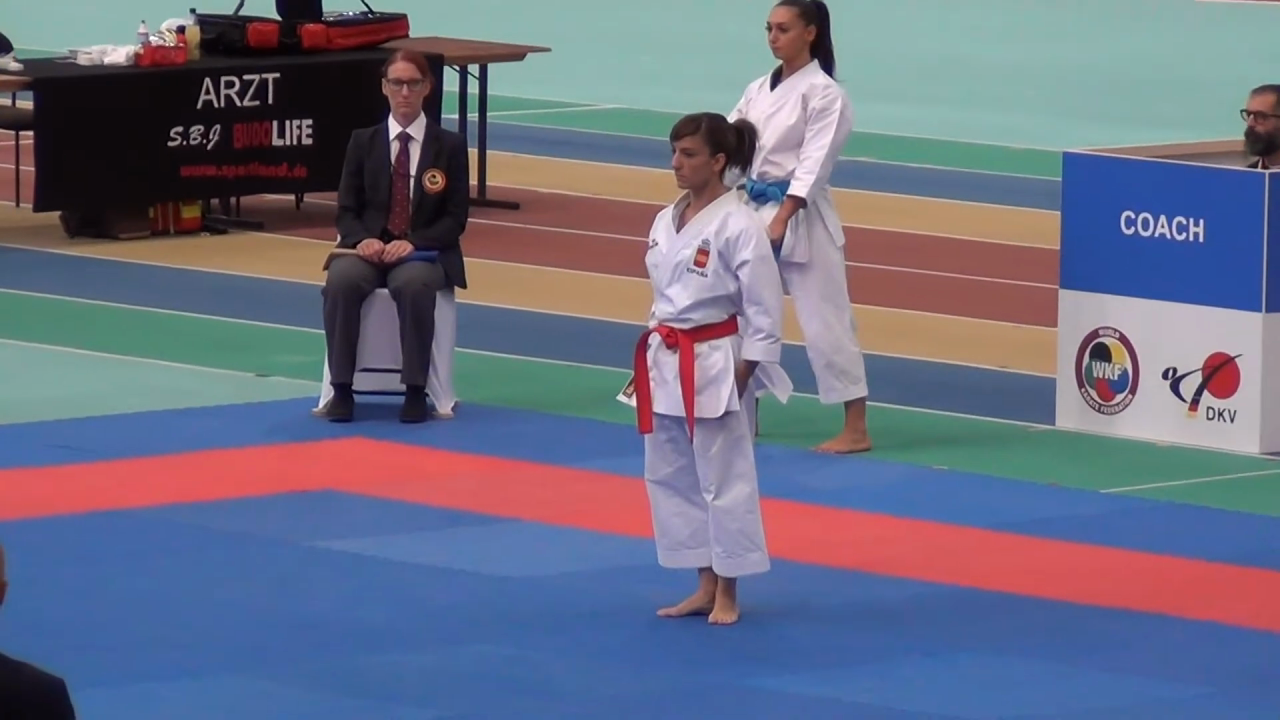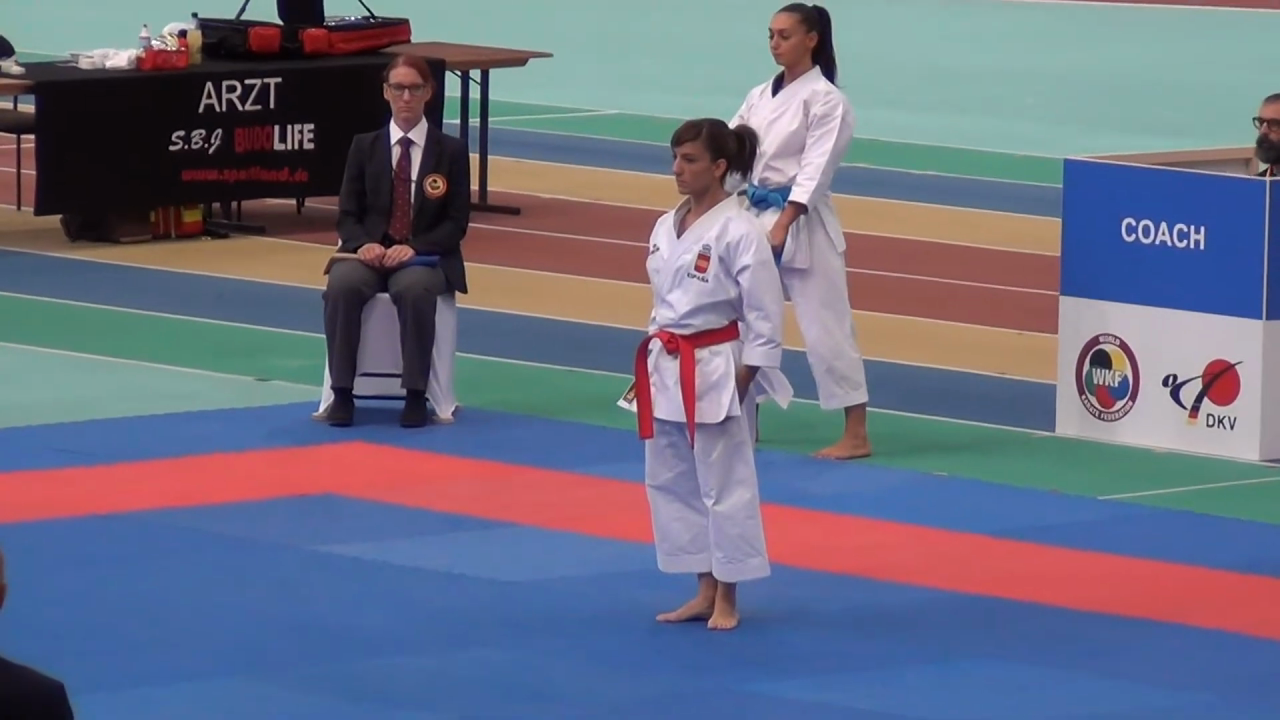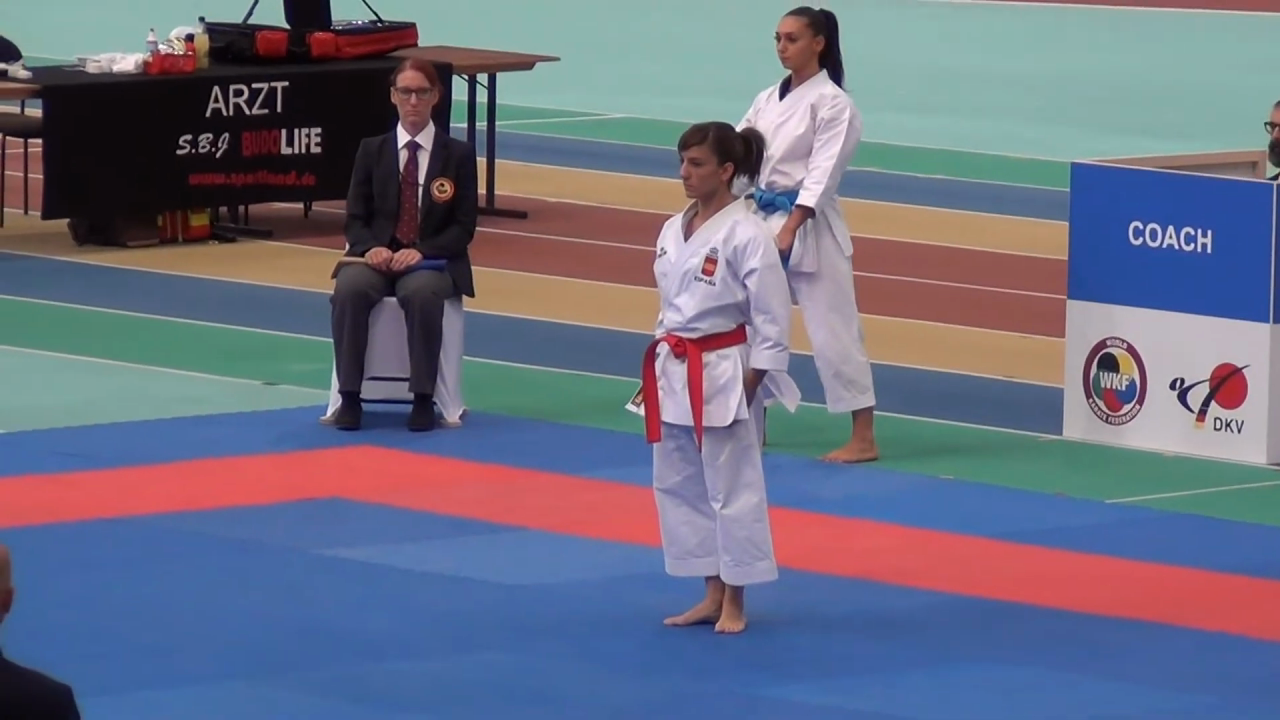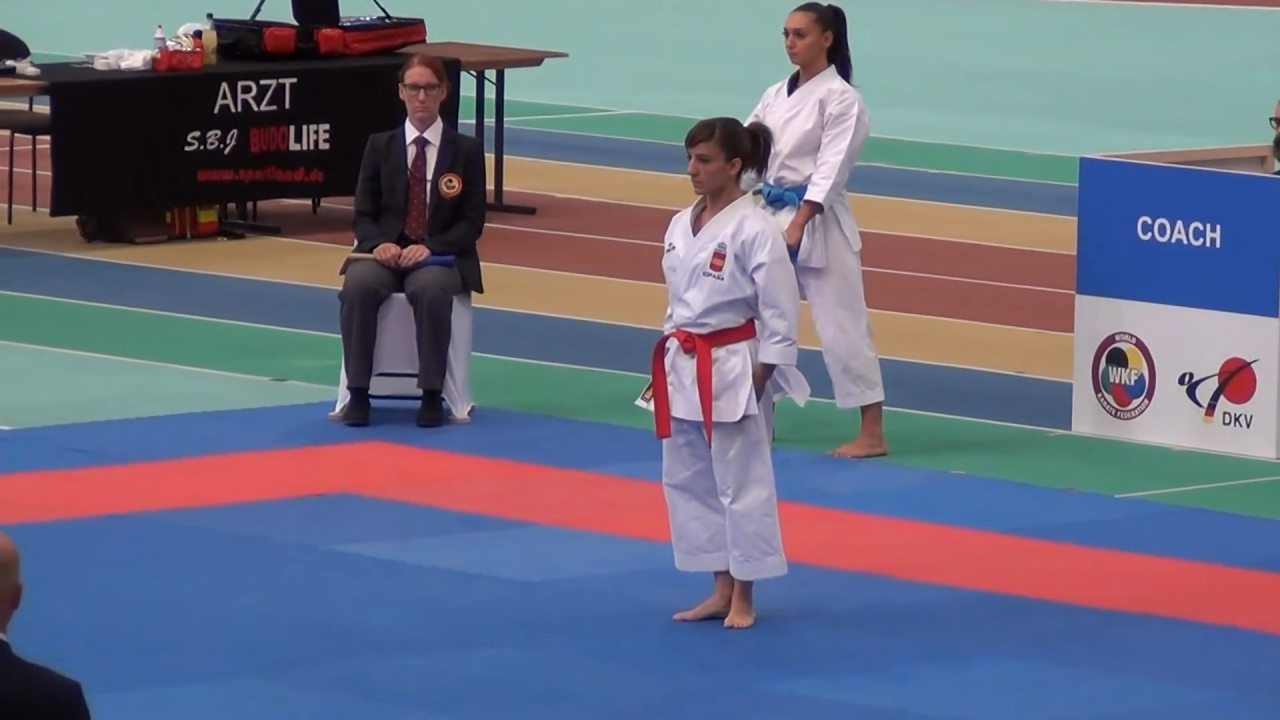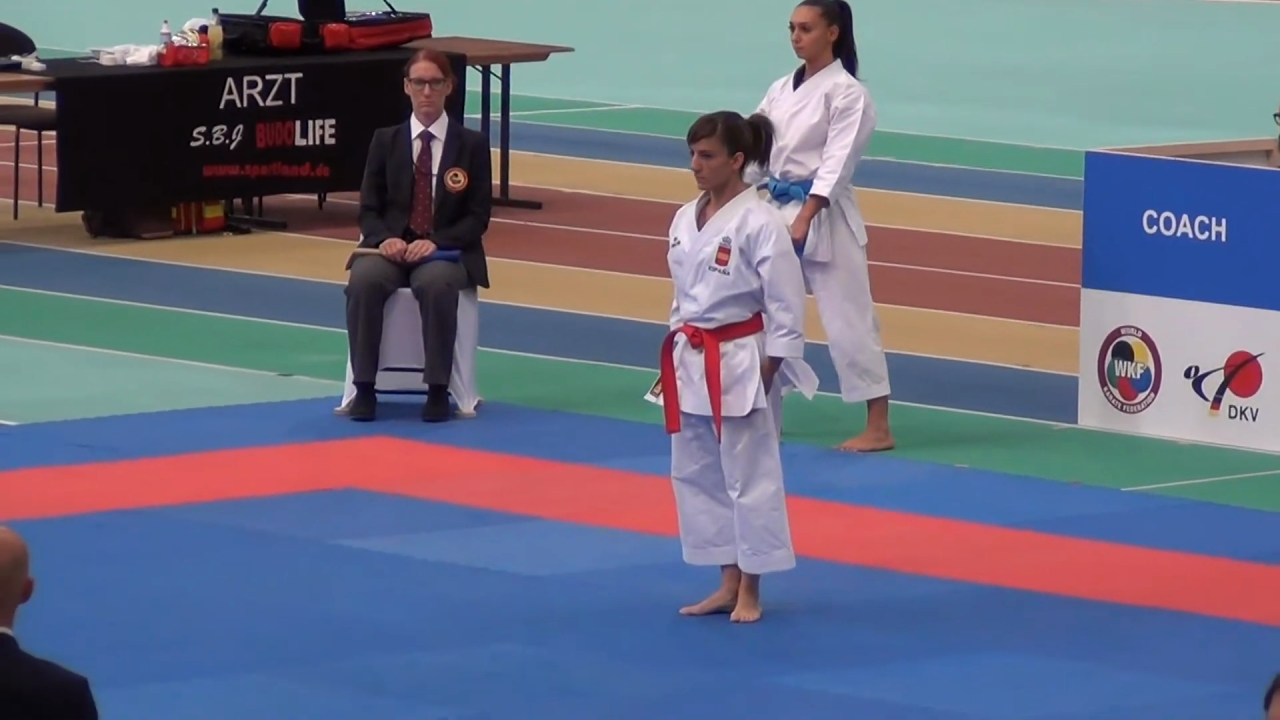
dt=0.3s
person 1, frame 1
left shoulder: (739, 225)
right shoulder: (666, 220)
left elbow: (765, 309)
left wrist: (743, 375)
right wrist: (652, 355)
left hip: (714, 365)
right hip: (666, 363)
left knee: (724, 480)
right knee: (671, 477)
left ankle: (727, 594)
right ankle: (704, 586)
person 1, frame 2
left shoulder: (740, 231)
right shoulder: (666, 226)
left elbow: (765, 315)
left wrist: (744, 381)
right wrist: (652, 362)
left hip: (714, 371)
right hip: (667, 368)
left knee: (725, 486)
right knee: (672, 483)
left ankle: (727, 599)
right ankle: (705, 592)
person 1, frame 3
left shoulder: (747, 235)
right shoulder: (673, 230)
left elbow: (772, 319)
left wrist: (750, 385)
right wrist: (658, 366)
left hip: (722, 374)
right hip: (673, 372)
left knee: (732, 489)
right knee: (680, 486)
left ankle: (734, 603)
right ankle: (712, 595)
person 1, frame 4
left shoulder: (755, 230)
right shoulder: (681, 224)
left elbow: (781, 314)
left wrist: (759, 381)
right wrist: (668, 360)
left hip: (730, 370)
right hip: (682, 368)
left knee: (742, 484)
right knee: (689, 482)
left ankle: (743, 597)
right ankle: (721, 591)
person 1, frame 5
left shoulder: (760, 223)
right shoulder: (685, 218)
left elbow: (786, 308)
left wrist: (766, 375)
right wrist: (674, 357)
left hip: (739, 364)
right hip: (690, 362)
left knee: (750, 476)
right knee: (697, 475)
left ankle: (749, 591)
right ankle: (728, 583)
person 2, frame 1
left shoulder: (824, 92)
right shoulder: (759, 89)
left elbow: (814, 163)
left wrist: (781, 220)
left hip: (801, 216)
right hip: (753, 210)
left knee: (824, 318)
left ankle: (856, 429)
person 2, frame 2
left shoulder: (825, 99)
right shoulder: (760, 95)
left elbow: (815, 170)
left wrist: (782, 226)
left hip: (802, 222)
right hip: (754, 216)
left knee: (824, 324)
left ankle: (856, 434)
person 2, frame 3
left shoulder: (833, 103)
right shoulder: (768, 99)
left elbow: (822, 174)
left wrist: (789, 230)
left hip: (810, 227)
right hip: (763, 221)
left knee: (832, 329)
left ankle: (863, 438)
right ankle: (751, 423)
person 2, frame 4
left shoulder: (841, 98)
right shoulder: (775, 95)
left elbow: (830, 170)
left wrist: (798, 225)
left hip: (819, 223)
right hip: (771, 217)
left knee: (841, 325)
left ankle: (872, 433)
person 2, frame 5
left shoulder: (847, 92)
right shoulder: (781, 89)
left elbow: (836, 163)
left wrist: (804, 219)
left hip: (825, 217)
right hip: (778, 212)
left knee: (847, 319)
left ankle: (878, 427)
person 3, frame 1
left shoulder: (450, 145)
right shoulder: (362, 141)
left elbow: (456, 218)
right elbow: (346, 210)
left wrist: (413, 243)
right wrist: (362, 239)
left hip: (425, 252)
right hip: (369, 247)
left knee: (414, 285)
right knee: (341, 281)
left ankle: (416, 390)
right ankle: (341, 389)
person 3, frame 2
left shoulder: (452, 150)
right shoulder: (364, 146)
left elbow: (456, 223)
right elbow: (347, 214)
left wrist: (415, 247)
right wrist: (364, 243)
left hip: (425, 257)
right hip: (370, 252)
left knee: (414, 289)
right knee: (341, 285)
left ankle: (416, 395)
right ankle: (342, 393)
person 3, frame 3
left shoulder: (459, 154)
right shoulder: (371, 150)
left elbow: (464, 227)
right elbow: (355, 218)
left wrist: (422, 251)
right wrist: (371, 247)
left hip: (432, 261)
right hip: (378, 256)
left knee: (421, 294)
right knee: (349, 289)
left ankle: (423, 398)
right ankle: (349, 396)
person 3, frame 4
left shoulder: (467, 150)
right shoulder: (379, 146)
left elbow: (472, 222)
right elbow: (363, 214)
left wrist: (430, 247)
right wrist: (379, 243)
left hip: (441, 257)
right hip: (386, 251)
left knee: (430, 290)
right knee: (357, 286)
left ankle: (432, 395)
right ankle: (358, 393)
person 3, frame 5
left shoulder: (473, 144)
right shoulder: (384, 140)
left elbow: (478, 217)
right elbow: (368, 209)
left wrist: (436, 242)
right wrist: (385, 238)
left hip: (447, 251)
right hip: (391, 246)
left knee: (436, 284)
right knee: (363, 280)
left ankle: (438, 390)
right ankle: (364, 387)
